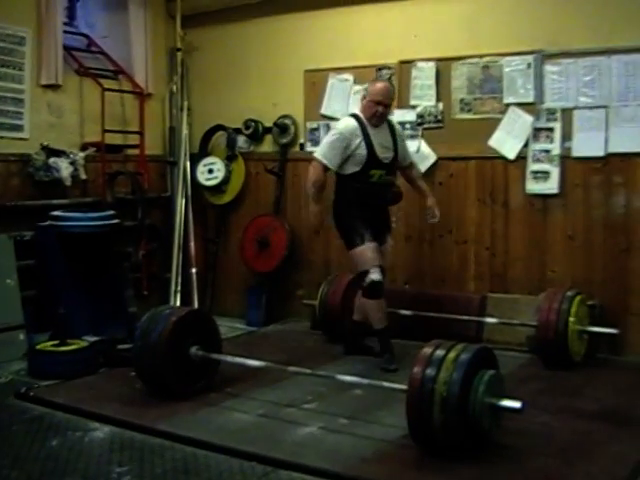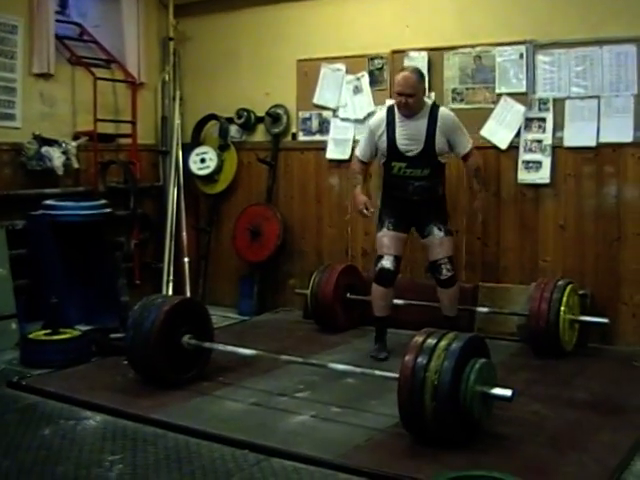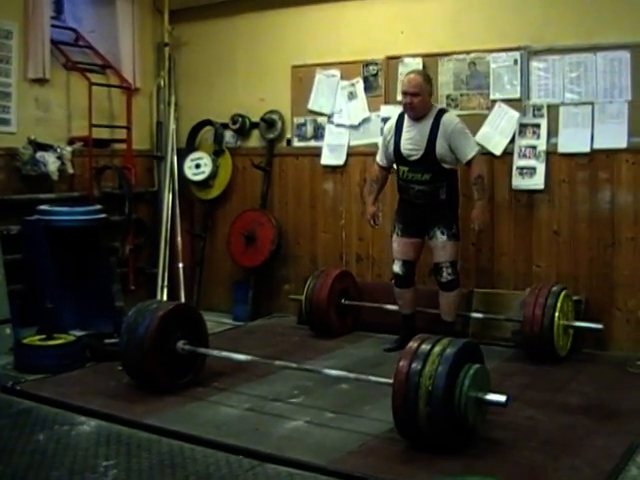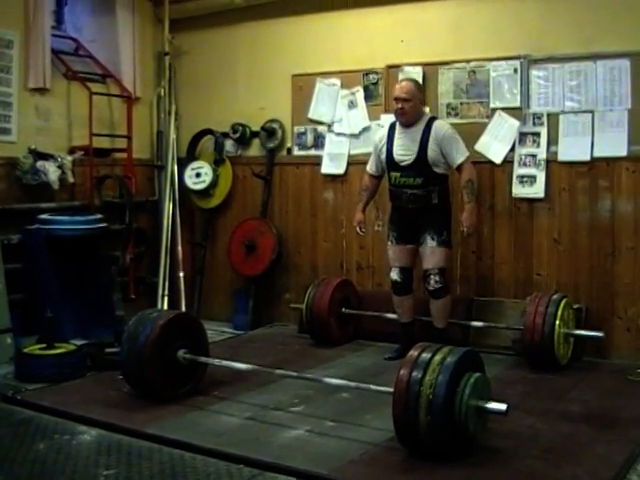
dt=0.5s
person 1, frame 1
left shoulder: (393, 130)
right shoulder: (347, 128)
left elbow: (407, 167)
right elbow: (318, 166)
left wrist: (428, 196)
right wrist: (315, 205)
left hip: (379, 212)
right hip: (353, 214)
left knee: (372, 281)
right knee: (372, 279)
left ankle: (353, 338)
right ankle: (385, 347)
person 1, frame 2
left shoulder: (444, 119)
right shoulder: (380, 121)
left elbow: (468, 155)
right elbow: (360, 159)
left wrist: (479, 191)
right wrist: (358, 191)
left hip: (431, 204)
right hip: (394, 205)
left knee: (444, 269)
right knee: (385, 268)
right ankle: (380, 338)
person 1, frame 3
left shoulder: (448, 124)
right shoulder: (393, 126)
left elbow: (476, 162)
right elbow: (381, 167)
left wrist: (479, 204)
right wrist: (371, 201)
left hip: (441, 209)
right hip: (407, 208)
left knee: (446, 273)
right knee: (401, 272)
left ankle: (448, 337)
right ankle: (408, 331)
person 1, frame 4
left shoulder: (440, 130)
right shoulder: (385, 135)
left elbow: (465, 168)
right elbow: (372, 176)
left wrist: (469, 207)
right wrist: (360, 208)
left hip: (433, 215)
right hip: (400, 215)
left knee: (434, 280)
right knee: (399, 279)
left ankle: (440, 342)
right ankle: (408, 340)
